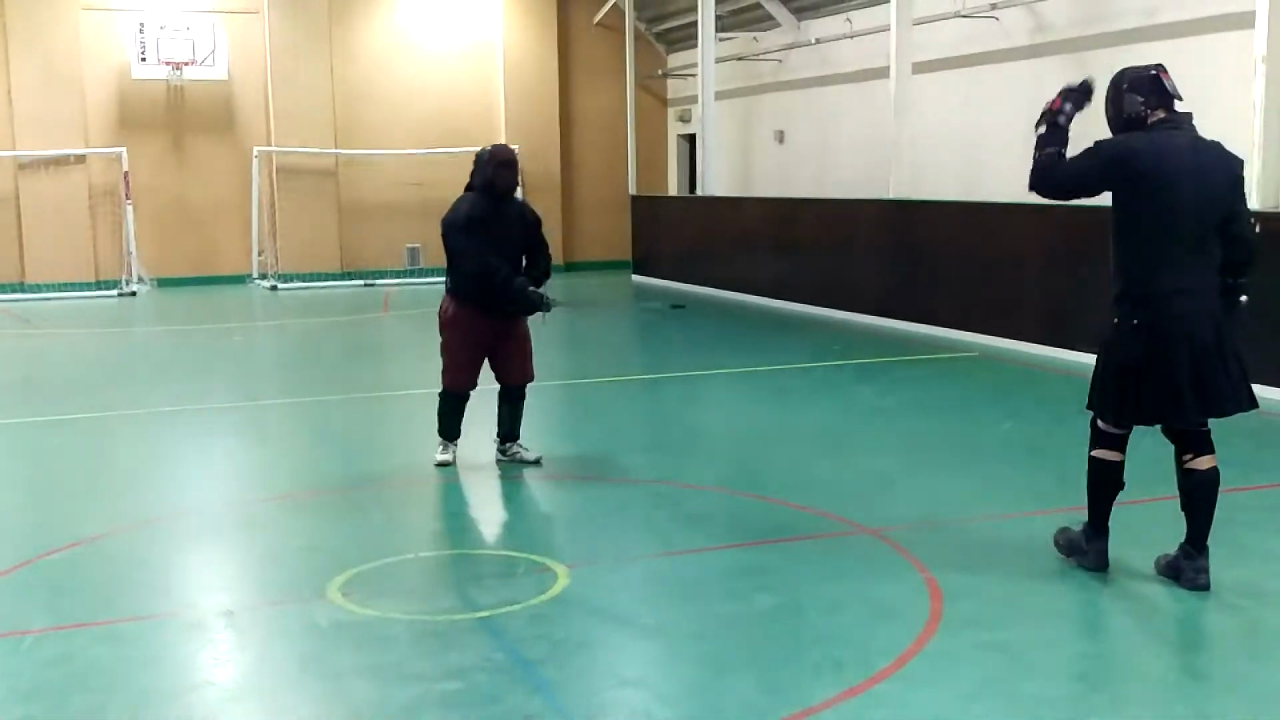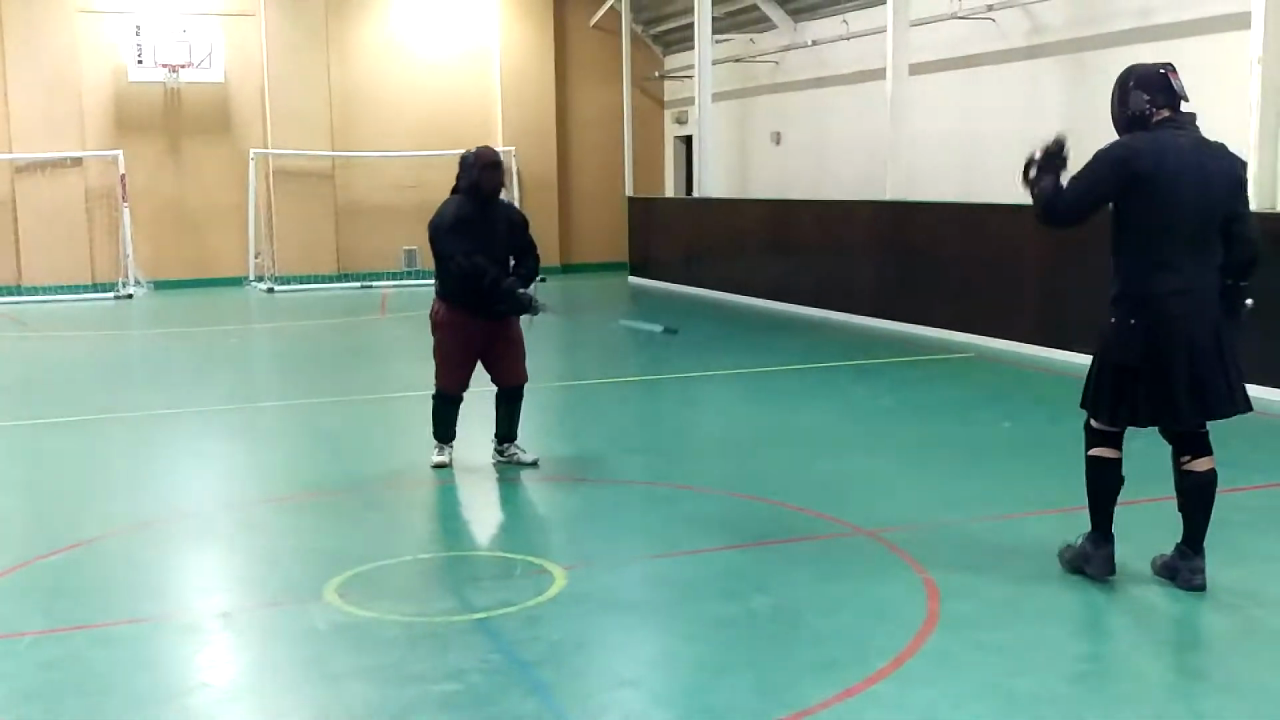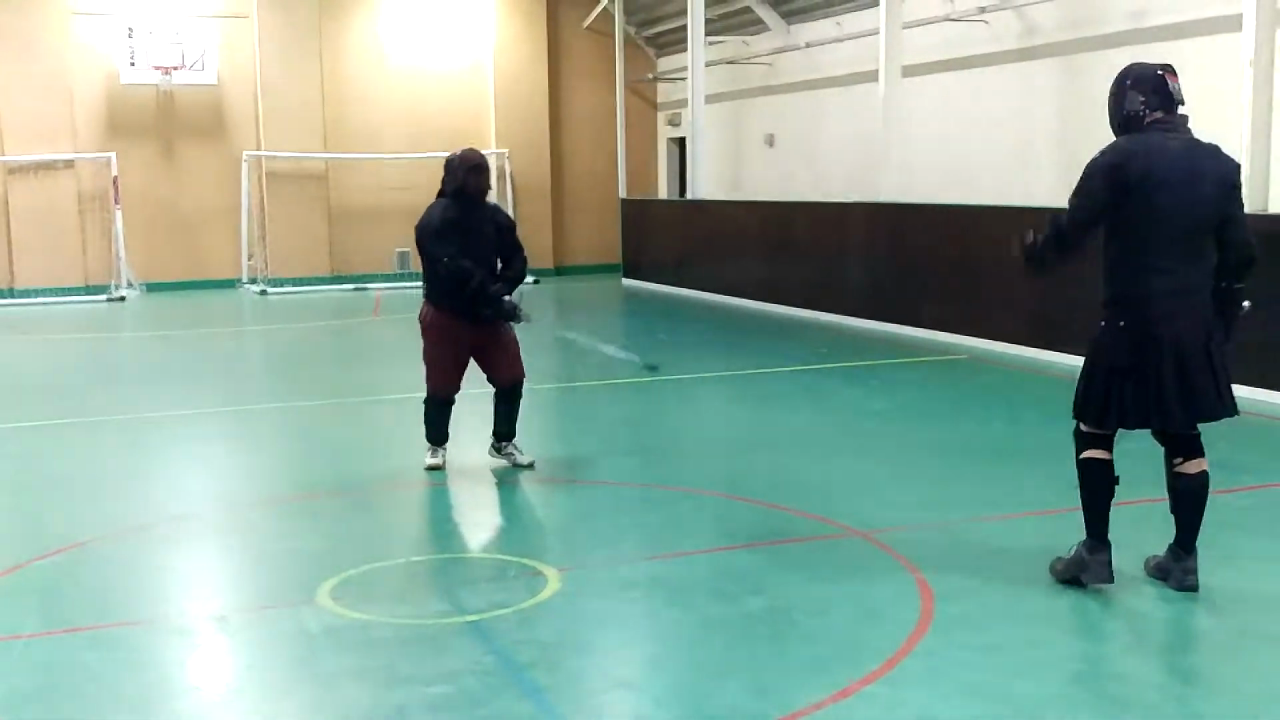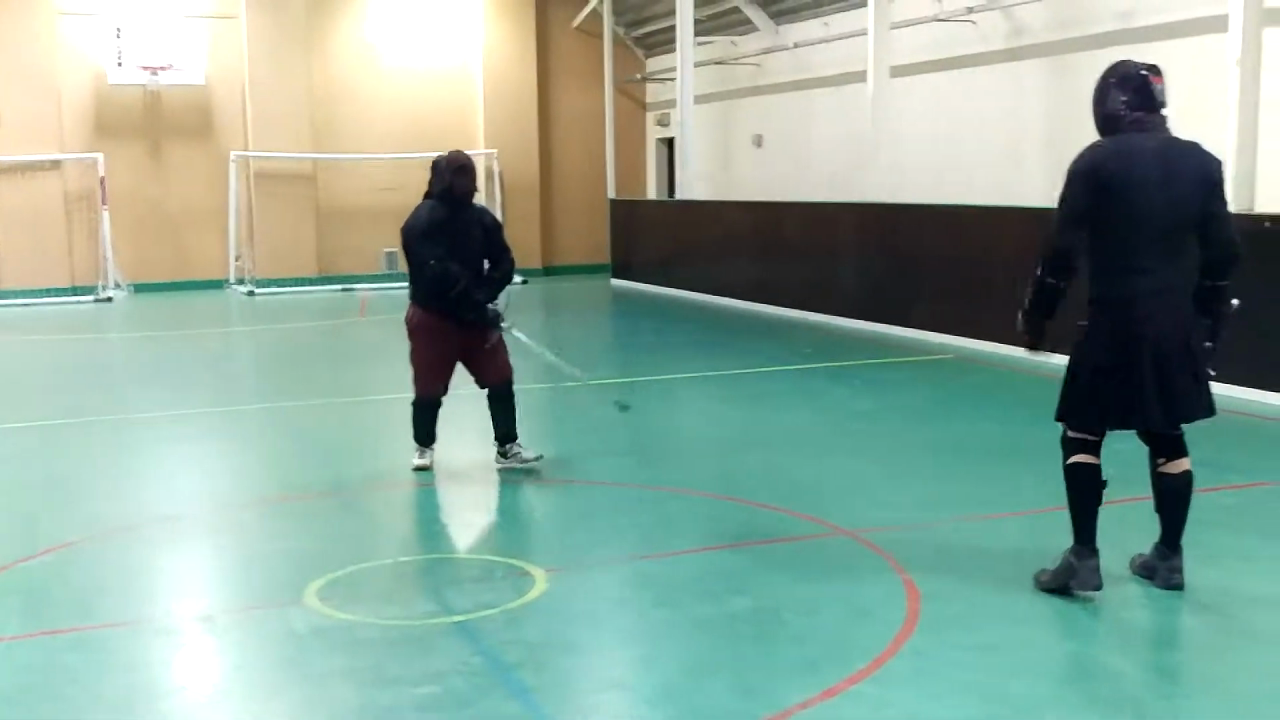
dt=0.1s
person 1, frame 1
left shoulder: (1130, 152)
right shoulder: (1223, 161)
left elbow: (1048, 181)
right elbow: (1240, 249)
left wrist: (1057, 116)
right wrist: (1220, 309)
left hip: (1146, 319)
right hip: (1203, 320)
left knee: (1110, 427)
right knee: (1193, 435)
left ankle: (1094, 539)
right ankle: (1194, 556)
person 1, frame 2
left shoulder: (1130, 153)
right shoulder: (1226, 163)
left elbow: (1062, 211)
right elbow: (1243, 253)
left wrist: (1043, 174)
right wrist: (1223, 316)
left hip: (1144, 320)
right hip: (1203, 323)
left knee: (1105, 427)
right knee: (1191, 437)
left ankle: (1100, 544)
right ankle: (1190, 558)
person 1, frame 3
left shoulder: (1122, 157)
right shoulder: (1219, 164)
left elbow: (1071, 235)
right elbow: (1238, 254)
left wrist: (1037, 251)
right wrist: (1220, 321)
left hip: (1135, 323)
right hip: (1193, 324)
left knee: (1094, 431)
right knee: (1183, 439)
left ankle: (1096, 551)
right ankle: (1183, 558)
person 1, frame 4
left shoulder: (1098, 161)
right shoulder: (1200, 163)
left elbow: (1064, 251)
right elbow: (1222, 254)
left wrist: (1034, 313)
right wrist: (1207, 322)
left hip: (1117, 323)
right hip: (1177, 326)
left knee: (1082, 437)
right knee: (1167, 439)
left ankle: (1083, 558)
right ankle: (1168, 557)
person 2, frame 1
left shoulder: (521, 212)
right shoulder: (463, 214)
left elbow: (539, 256)
right elbow: (477, 265)
left wrist: (529, 287)
right wrist: (519, 289)
left hip: (509, 311)
right hip: (466, 309)
left knee: (516, 381)
right knee: (457, 383)
left ankle: (508, 443)
right ankle: (447, 442)
person 2, frame 2
left shoulder: (507, 213)
right shoulder: (449, 216)
left elbow: (528, 257)
right elbow: (466, 265)
left wrist: (516, 286)
right wrist: (509, 290)
left hip: (500, 312)
right hip: (457, 312)
left knee: (513, 381)
right knee: (450, 386)
left ankle: (504, 444)
right ankle: (443, 444)
person 2, frame 3
left shoulder: (494, 216)
right shoulder: (436, 220)
left elbow: (515, 259)
right elbow: (452, 268)
left wrist: (502, 292)
right wrist: (493, 294)
left hip: (488, 315)
right hip: (446, 315)
left knee: (510, 380)
right knee: (441, 389)
left ankle: (504, 442)
right ankle: (436, 446)
person 2, frame 4
left shoulder: (481, 218)
right shoulder: (423, 221)
left elbow: (503, 263)
right elbow: (437, 273)
left wrist: (484, 297)
right wrist: (476, 301)
left hip: (474, 315)
right hip: (433, 317)
left knee: (501, 379)
right knee: (429, 390)
left ankle: (508, 447)
right ankle: (424, 447)
